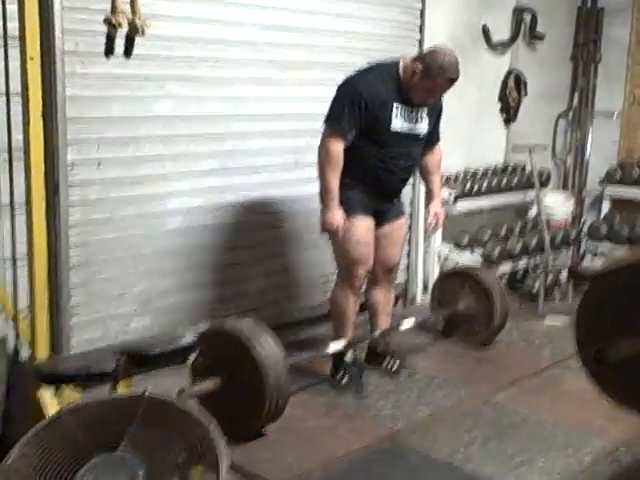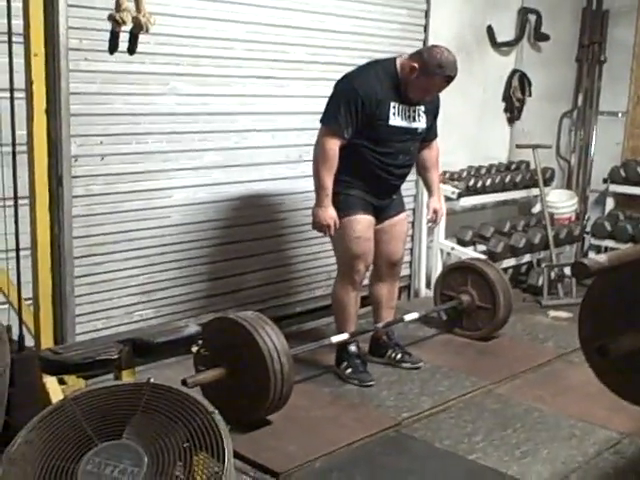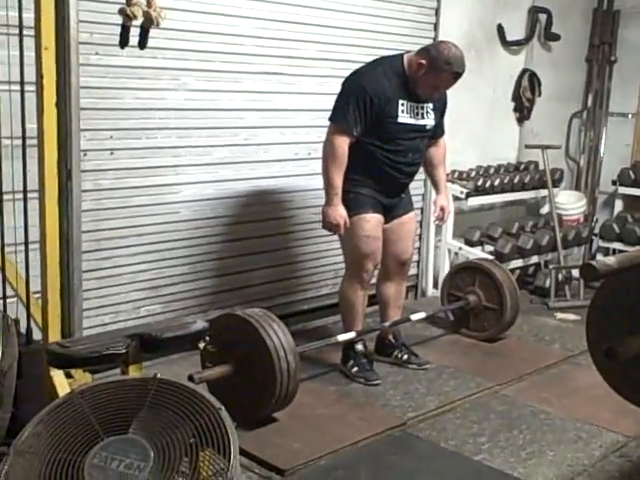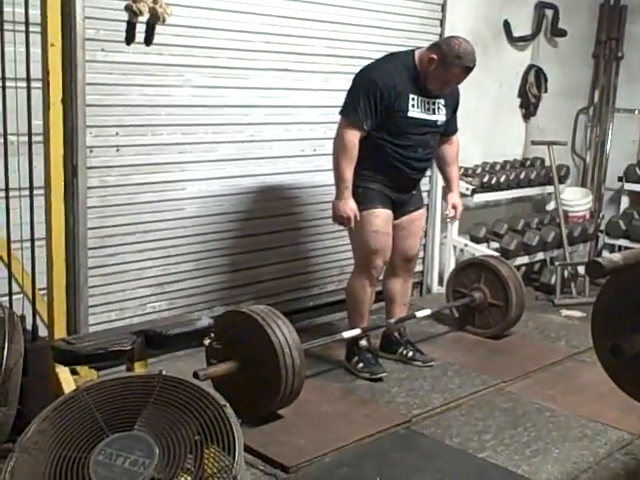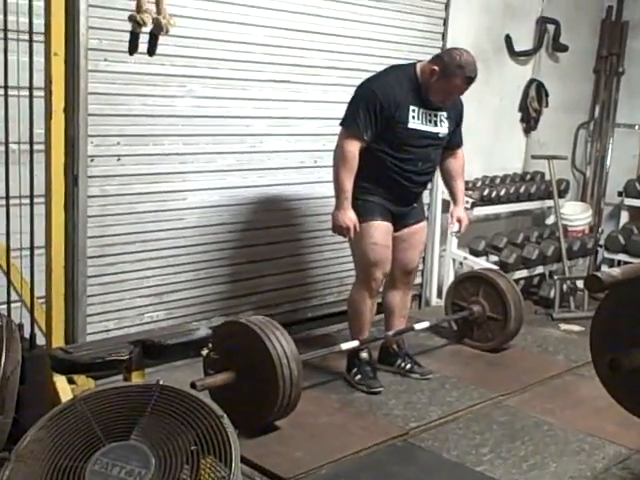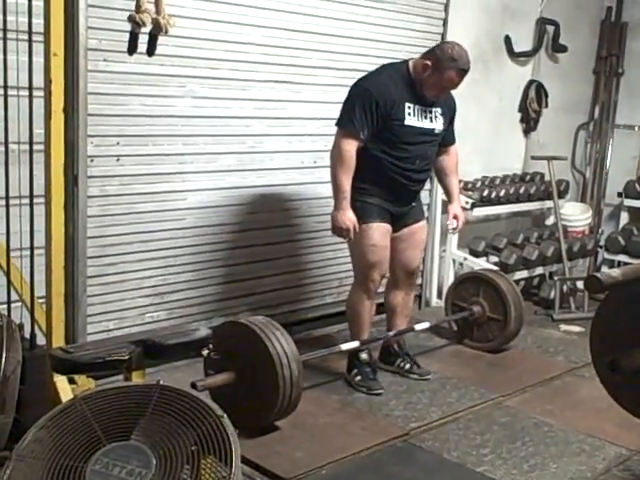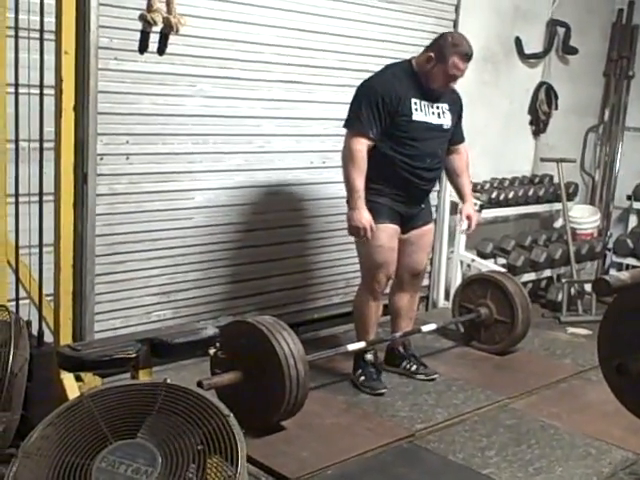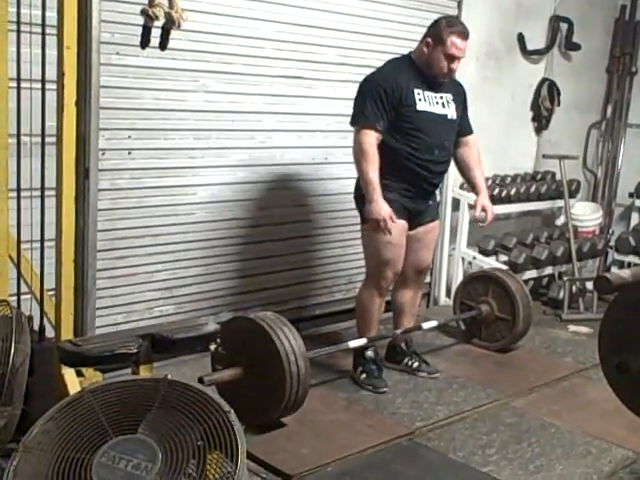
dt=0.3s
person 1, frame 1
left shoulder: (431, 102)
right shoulder: (365, 88)
left elbow: (430, 150)
right elbow: (332, 143)
left wrist: (435, 198)
right wrist: (330, 204)
left hip: (390, 198)
right hip: (352, 195)
left knee: (386, 274)
right knee: (354, 275)
left ankle: (378, 348)
right ankle: (342, 358)
person 1, frame 2
left shoulder: (429, 97)
right shoulder: (361, 85)
left elbow: (427, 146)
right elbow: (329, 141)
left wrist: (435, 193)
right wrist: (323, 201)
left hip: (390, 194)
right hip: (352, 191)
left knee: (390, 266)
right knee: (354, 270)
left ankle: (382, 341)
right ankle: (347, 351)
person 1, frame 3
left shoulder: (436, 94)
right shoulder: (369, 83)
left elbow: (435, 143)
right elbow: (338, 140)
left wrist: (441, 190)
right wrist: (333, 200)
left hip: (399, 192)
right hip: (361, 190)
left knee: (399, 266)
right knee: (362, 270)
left ankle: (389, 341)
right ankle: (353, 350)
person 1, frame 4
left shoulder: (449, 91)
right shoulder: (381, 77)
left elbow: (447, 141)
right elbow: (348, 134)
left wrist: (453, 189)
right wrist: (343, 194)
left hip: (409, 189)
right hip: (371, 186)
left knee: (405, 263)
right knee: (371, 265)
left ankle: (394, 338)
right ankle: (357, 345)
person 1, frame 5
left shoulder: (453, 105)
right shoulder: (383, 89)
left elbow: (453, 154)
right elbow: (349, 145)
left wrist: (458, 202)
right wrist: (343, 204)
left hip: (411, 202)
right hip: (371, 198)
left knee: (405, 276)
right knee: (372, 276)
left ankle: (393, 350)
right ankle: (358, 357)
person 1, frame 6
left shoulder: (445, 102)
right shoulder: (376, 88)
left elbow: (446, 151)
right elbow: (345, 145)
left wrist: (454, 199)
right wrist: (342, 205)
left hip: (409, 202)
right hip: (369, 200)
left knee: (407, 274)
right knee: (370, 278)
left ankle: (394, 350)
right ankle: (359, 359)
person 1, frame 7
left shoulder: (451, 99)
right shoulder: (383, 87)
left elbow: (456, 151)
right elbow: (356, 146)
left wrist: (467, 198)
right wrist: (357, 205)
left hip: (418, 203)
right hip: (380, 201)
left knee: (412, 278)
right knee: (377, 280)
left ankle: (399, 351)
right ankle: (364, 360)
person 1, frame 8
left shoulder: (454, 90)
right shoulder: (386, 81)
left elbow: (465, 144)
right elbow: (366, 142)
left wrist: (481, 191)
right wrist: (375, 199)
left hip: (426, 198)
right hip: (388, 198)
left knee: (415, 274)
right knee: (382, 276)
left ankle: (400, 349)
right ankle: (363, 356)
